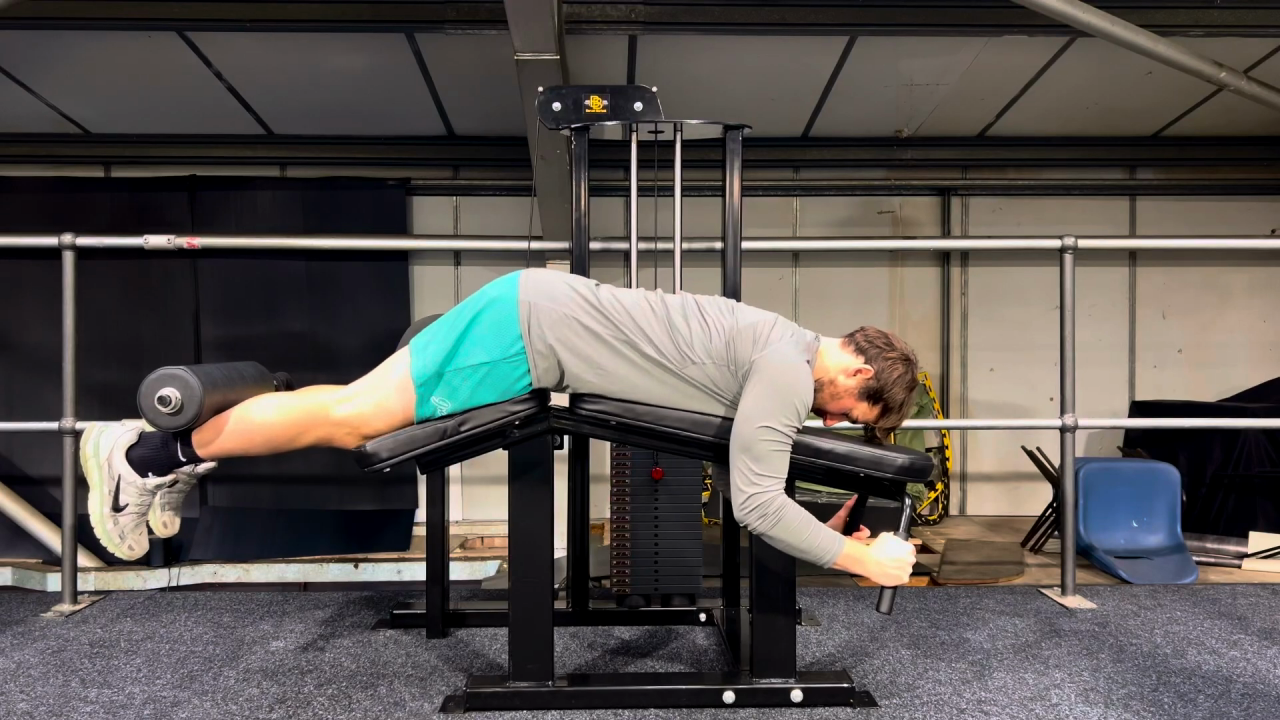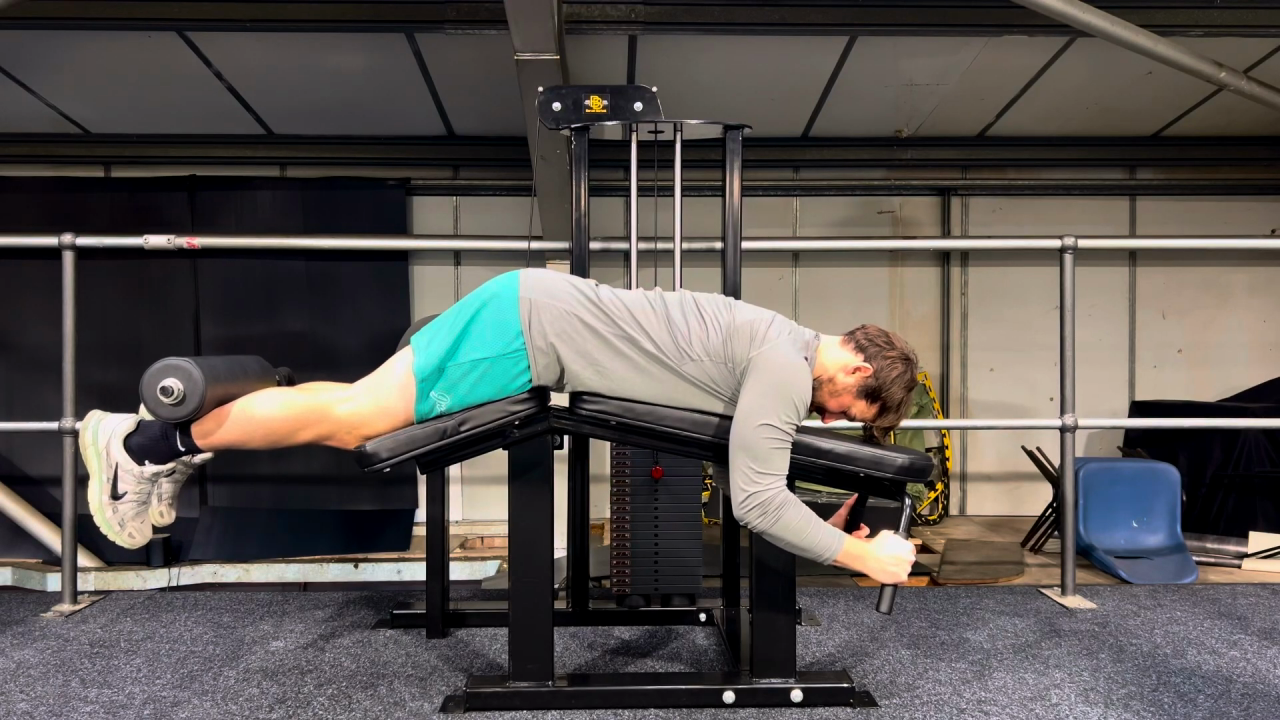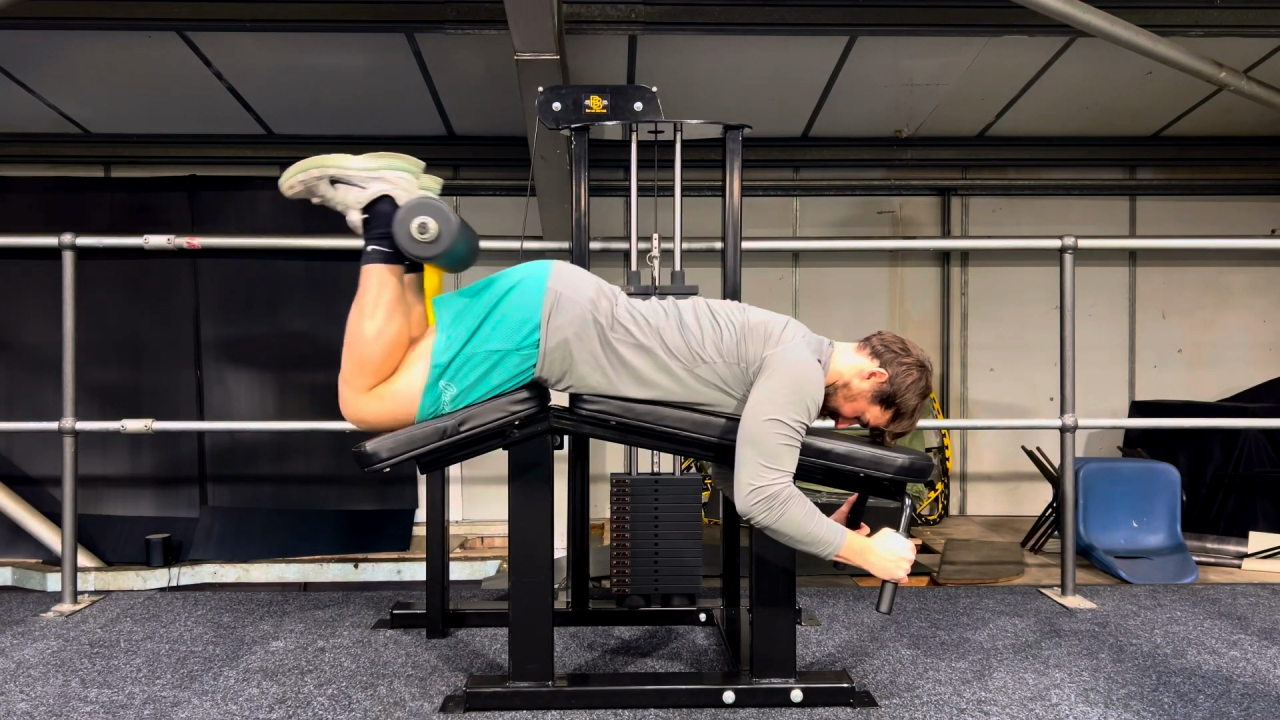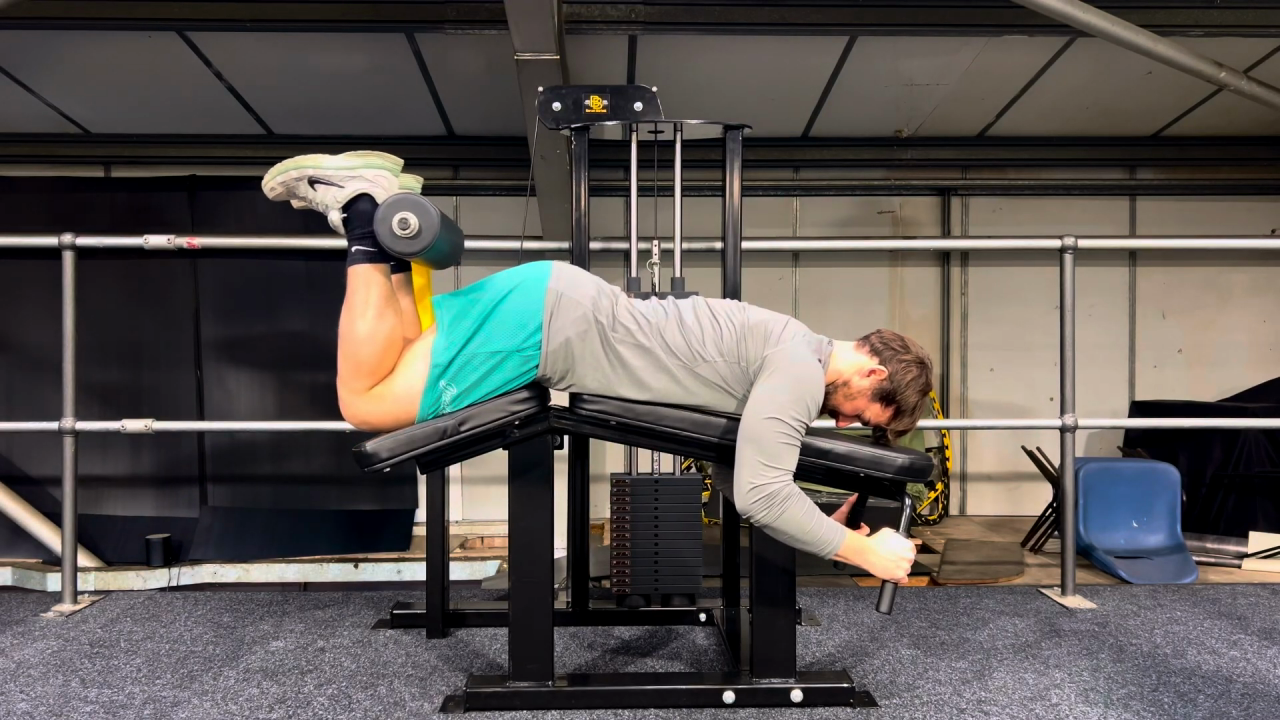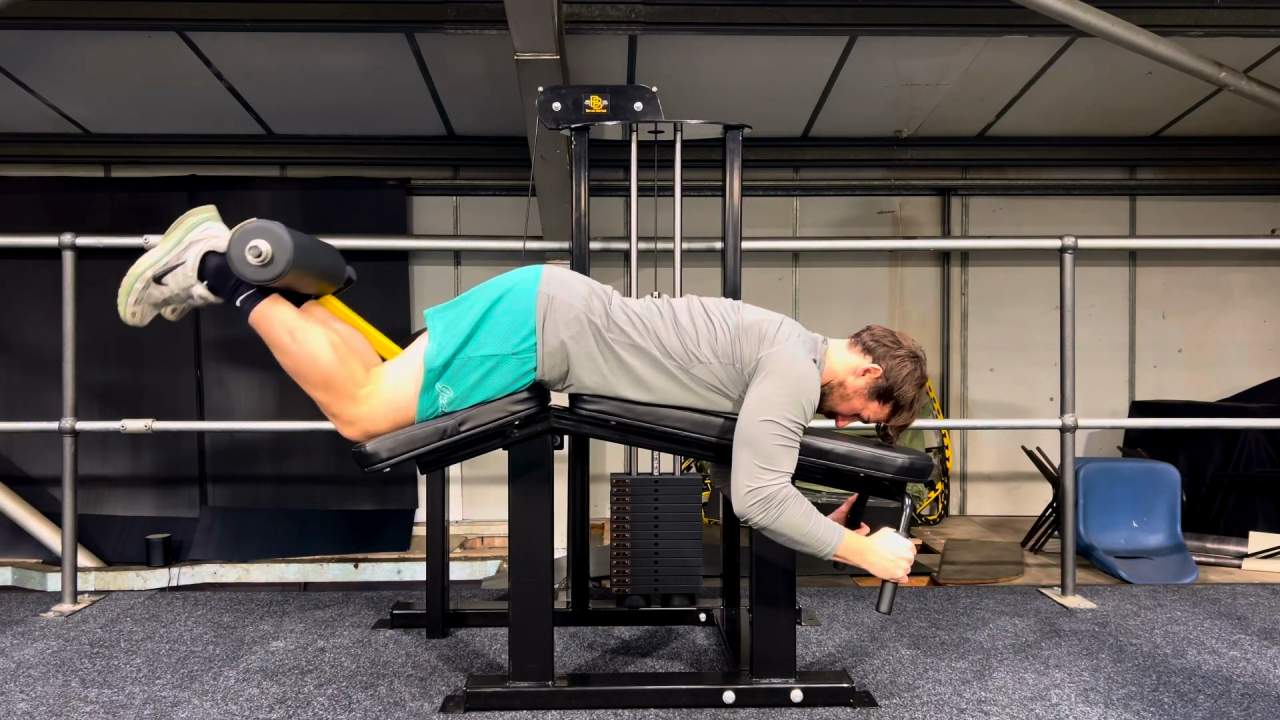
dt=1s
person 1, frame 1
left shoulder: (781, 352)
right shoulder: (789, 369)
left elbow: (748, 475)
right elbow: (755, 504)
left wrist: (824, 521)
right wrist: (863, 559)
left hip: (543, 320)
right hip: (532, 328)
left knee: (357, 419)
right knee: (348, 418)
left ankle: (180, 446)
right ankle: (148, 454)
person 1, frame 2
left shoulder: (781, 351)
right shoulder: (787, 367)
left elbow: (757, 473)
right elbow: (755, 501)
left wrist: (828, 521)
right wrist: (859, 556)
left hip: (537, 315)
right hip: (531, 327)
left knee: (358, 410)
right knee: (349, 419)
left ankle: (176, 437)
right ankle: (151, 441)
person 1, frame 3
left shoulder: (785, 355)
right shoulder: (802, 370)
left elbow: (738, 475)
right elbow: (759, 495)
left wrist: (821, 524)
right wrist: (864, 553)
left hip: (552, 303)
right hip: (543, 320)
left knee: (385, 369)
right knee: (365, 401)
left ankle: (394, 216)
right ankle: (385, 219)
person 1, frame 4
left shoulder: (786, 354)
right shoulder: (801, 370)
left elbow: (738, 466)
right elbow: (759, 493)
left wrist: (822, 524)
right wrist: (863, 552)
left hip: (554, 305)
right hip: (544, 316)
left knee: (385, 379)
right knee: (366, 402)
left ankle: (380, 218)
right ankle: (365, 213)
person 1, frame 5
left shoulder: (779, 354)
right shoulder: (796, 368)
left elbow: (731, 470)
right elbow: (758, 498)
left wrist: (818, 521)
right wrist: (860, 549)
left hip: (545, 310)
right hip: (536, 320)
left knee: (366, 394)
right knee: (360, 410)
left ankle: (268, 280)
right ankle: (221, 271)
